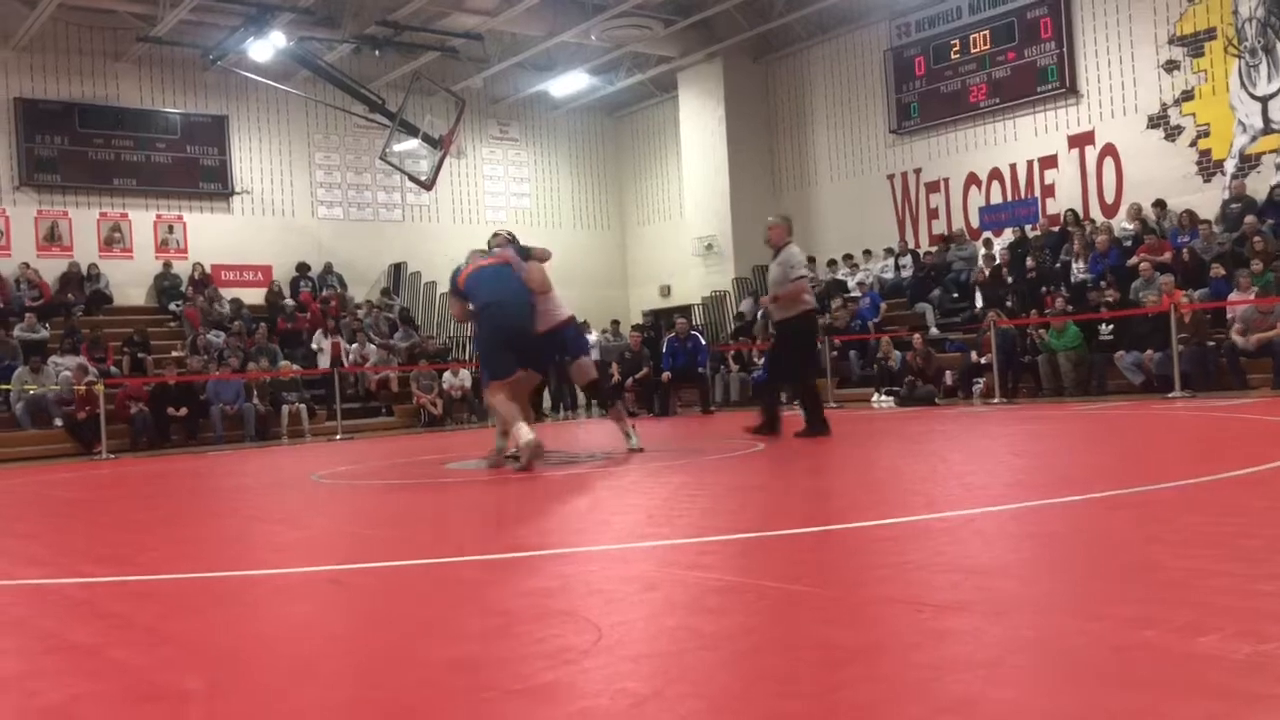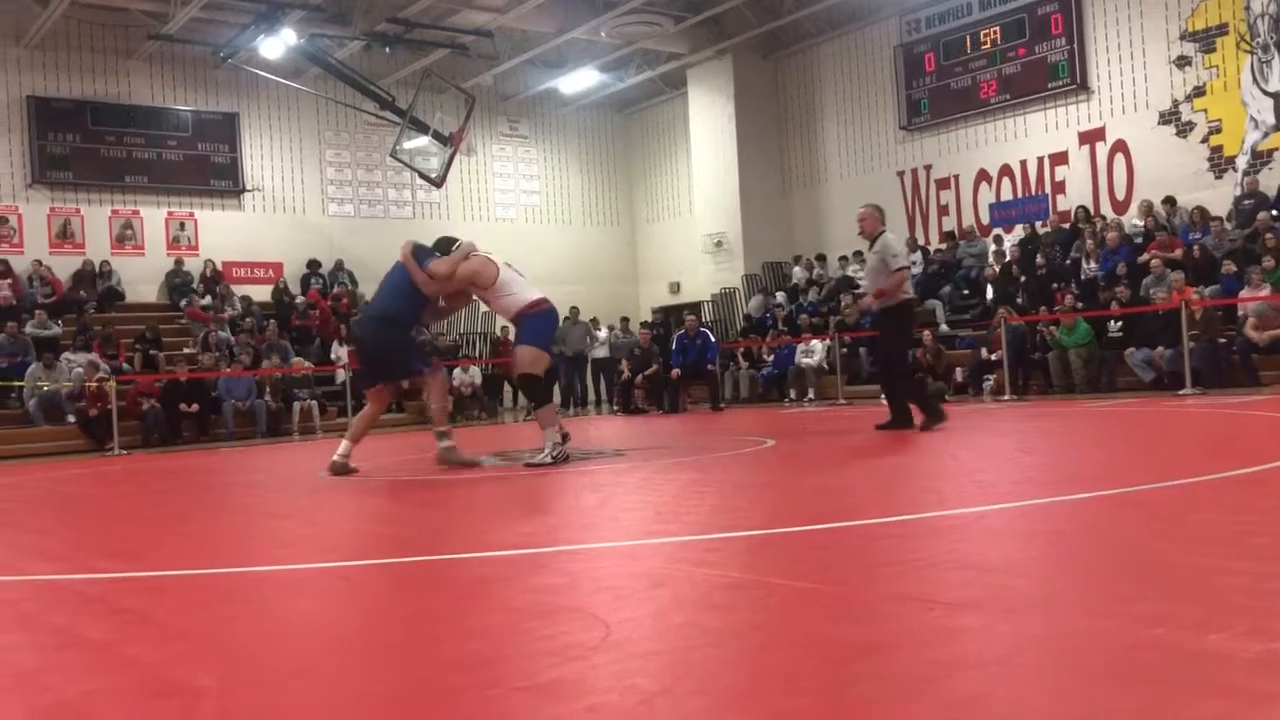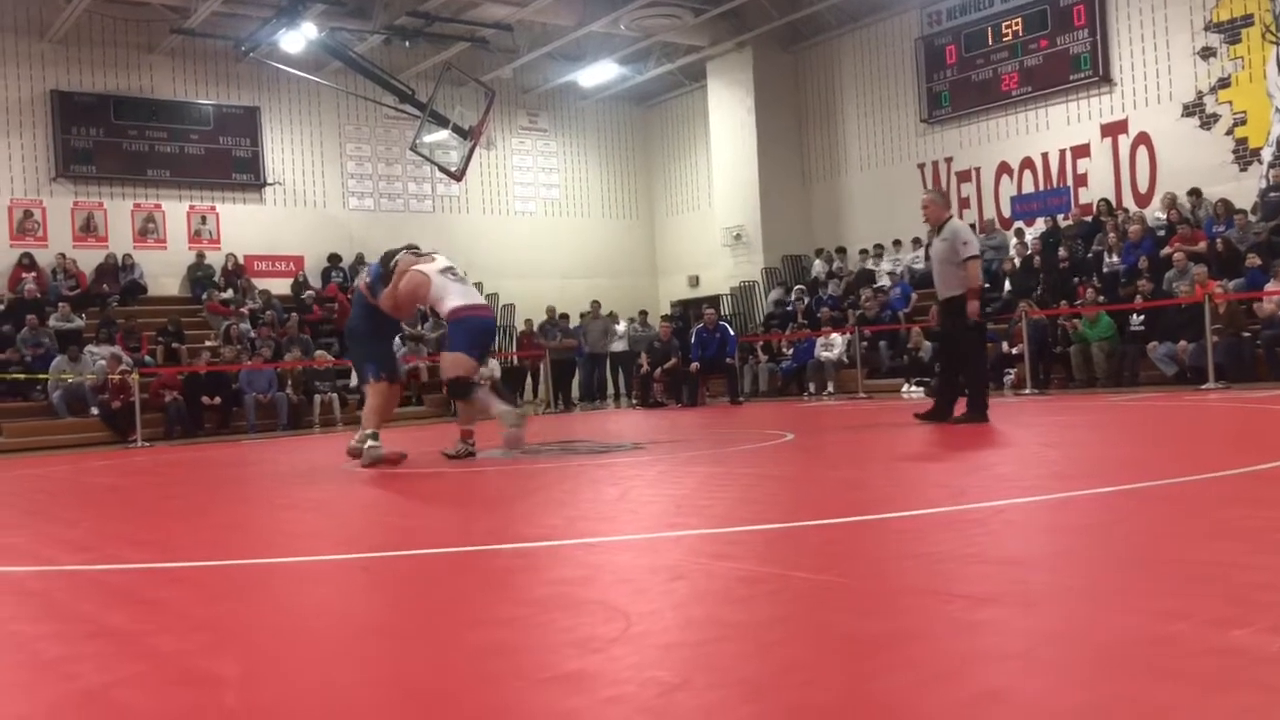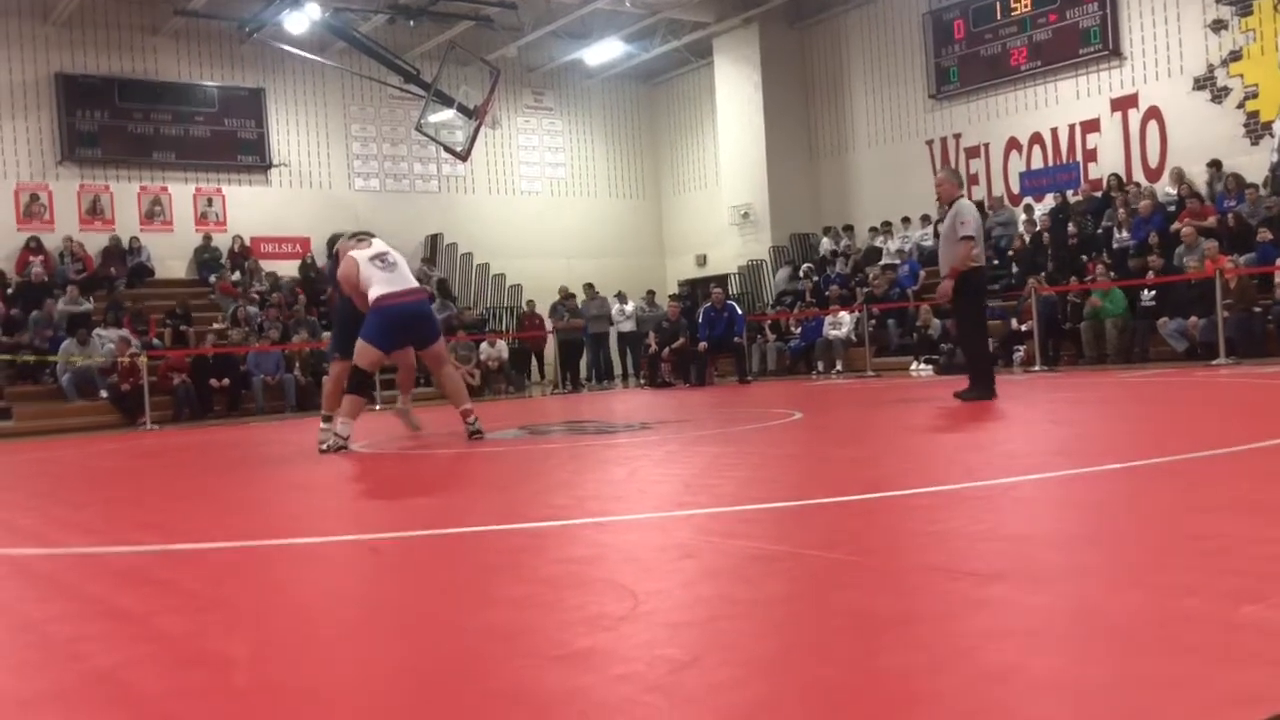
dt=0.7s
person 1, frame 1
left shoulder: (791, 254)
right shoulder: (778, 257)
left elbow: (800, 286)
left wrist: (771, 299)
right wrist: (769, 305)
left hip: (800, 321)
right hip: (787, 322)
left knee: (800, 374)
right knee: (775, 373)
left ankle: (817, 423)
right ankle: (769, 423)
person 1, frame 2
left shoulder: (889, 243)
right shoulder: (875, 248)
left elbow: (902, 275)
left wrist: (874, 297)
right wrist: (871, 301)
left hip: (898, 310)
right hip: (886, 313)
left knee: (897, 366)
right knee: (886, 367)
left ankle: (932, 410)
right ankle: (900, 417)
person 1, frame 3
left shoulder: (958, 229)
right shoulder: (939, 235)
left elbow: (973, 263)
left wrist: (973, 298)
right wrist: (938, 304)
left hip: (964, 302)
right hip: (950, 303)
left knee: (971, 356)
right knee: (948, 357)
left ankle: (977, 409)
right ankle: (942, 408)
person 1, frame 4
left shoulder: (963, 208)
right shoulder: (953, 211)
left elbow: (967, 247)
left wrist: (950, 278)
right wrist: (947, 280)
left hip: (966, 279)
right hip: (960, 280)
left knee: (972, 333)
right knee: (967, 334)
left ankle: (984, 385)
right ankle: (979, 384)
person 2, frame 1
left shoulder: (460, 272)
right shoulder: (509, 258)
left elbow: (458, 315)
left hip: (492, 321)
right hip: (523, 318)
left knee: (496, 391)
right knee: (518, 387)
left ankle: (527, 440)
right ankle: (503, 444)
person 2, frame 2
right shoulder: (422, 252)
left elbow: (428, 314)
right elbow: (442, 270)
left wrist: (457, 303)
left hip: (365, 331)
right hip: (387, 330)
left knee: (377, 403)
right knee: (436, 378)
left ankle: (340, 458)
right ankle: (446, 448)
person 2, frame 3
right shoulder: (376, 276)
left elbow: (405, 310)
right elbow: (390, 307)
right wrist: (398, 278)
left hip: (382, 338)
right hip: (362, 337)
left knee: (391, 395)
right knee: (378, 388)
left ankle: (358, 442)
right ankle: (372, 447)
person 2, frame 4
right shoulder: (336, 267)
right hip: (348, 320)
left knee: (407, 362)
right knee: (339, 371)
left ankle: (404, 407)
right ankle: (326, 429)
person 3, frame 1
left shoulder: (532, 269)
left wrist: (513, 260)
left hip: (564, 330)
right hip: (538, 335)
left knee: (593, 387)
left ankle: (628, 431)
person 3, frame 2
left shoulder: (470, 267)
right shoulder: (478, 262)
left elbow: (432, 288)
right elbow: (462, 297)
left wrist: (408, 261)
left hip: (536, 317)
right hip: (531, 318)
left knee: (529, 381)
right knee: (530, 381)
left ankle: (557, 447)
right ankle: (558, 433)
person 3, frame 3
left shoulder: (410, 279)
right shoulder: (437, 258)
left elbow: (398, 312)
left hip: (465, 321)
right hip: (486, 318)
left knee: (456, 384)
right knee: (458, 382)
left ankle: (507, 415)
right ankle: (466, 442)
person 3, frame 4
left shoulder: (347, 266)
right shoulder: (381, 243)
left elbow: (362, 304)
left hip: (386, 309)
right hip: (418, 303)
left knee: (359, 375)
right knee: (442, 367)
left ankle: (340, 437)
right ankle: (472, 423)
